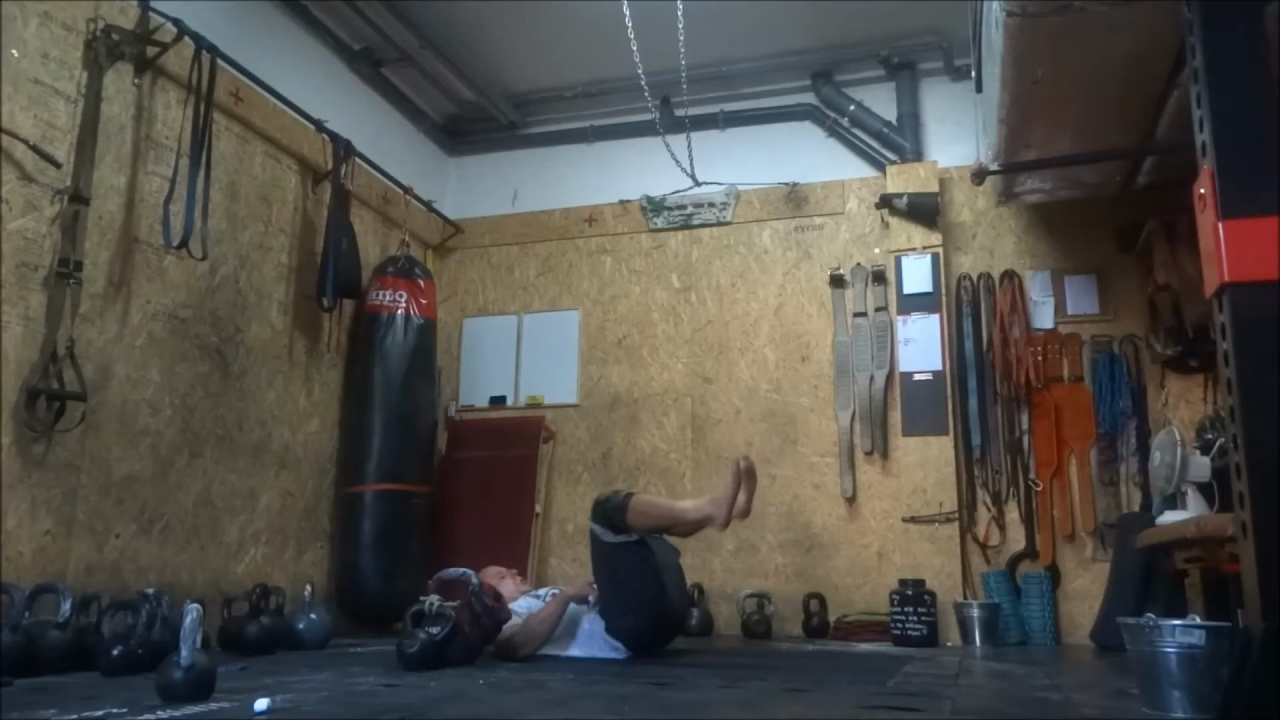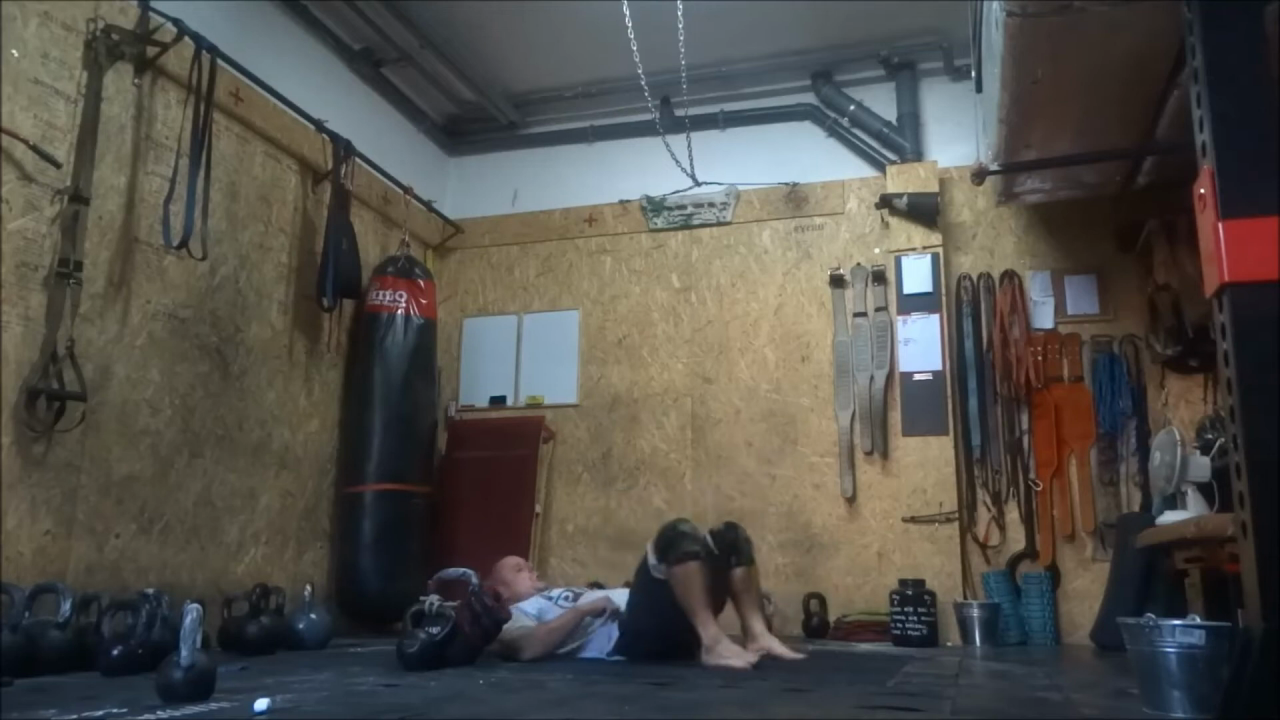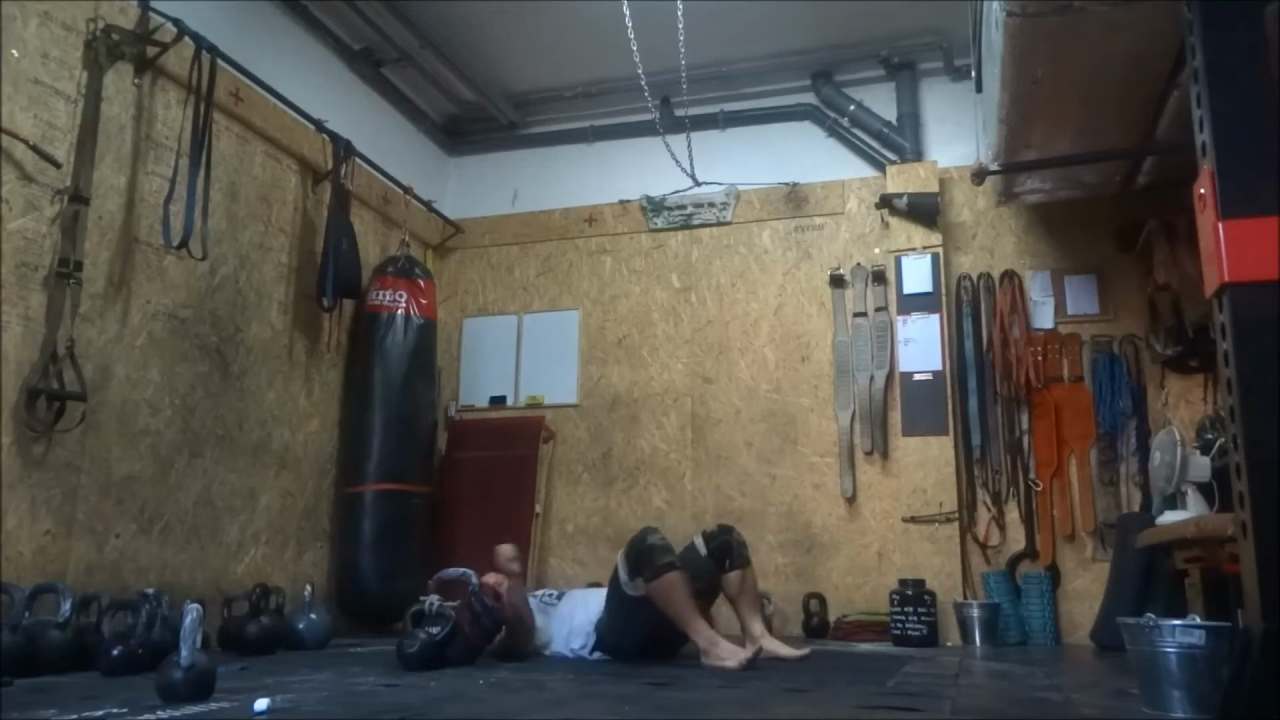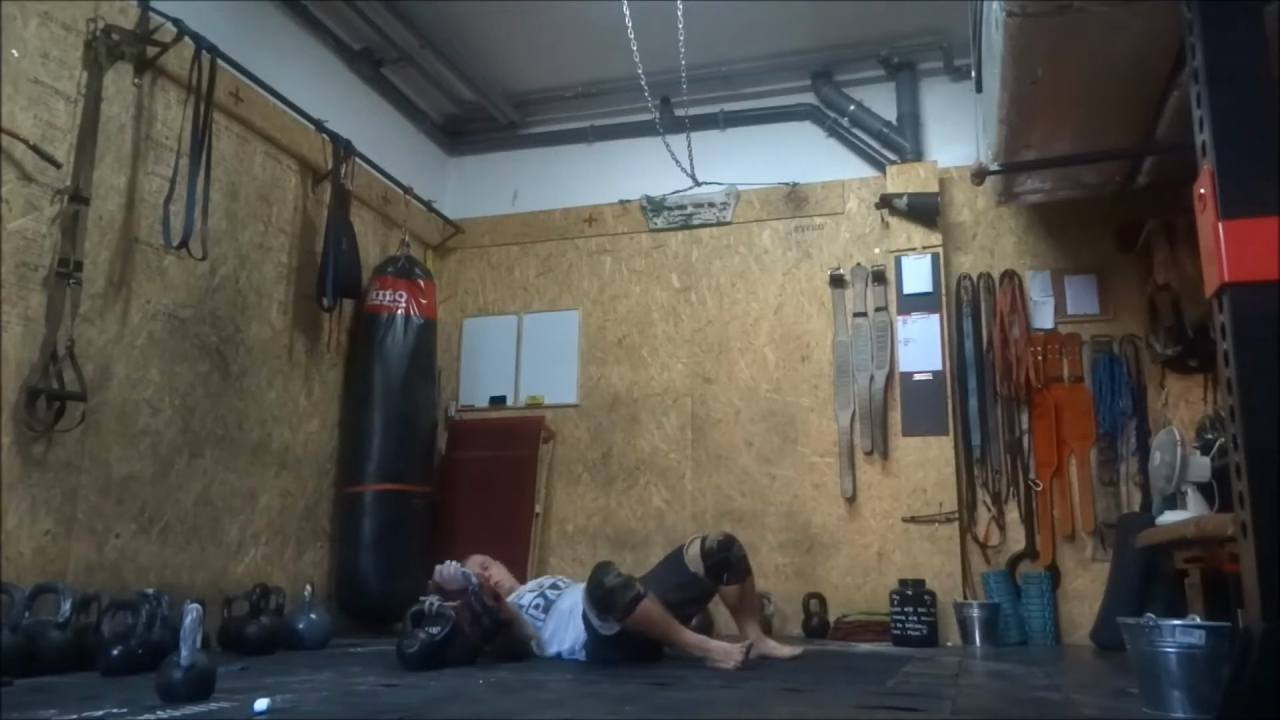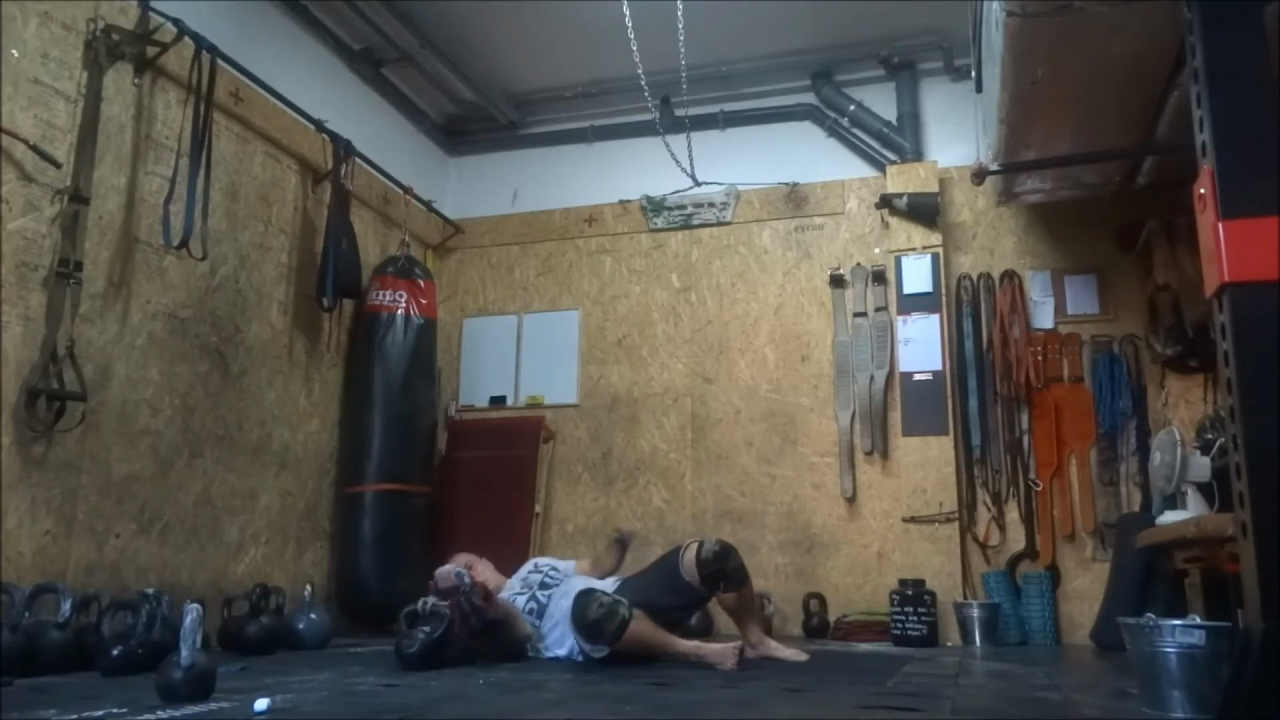
dt=0.5s
person 1, frame 1
left shoulder: (541, 598)
right elbow: (519, 646)
right wrist: (566, 596)
left hip: (657, 616)
right hip: (627, 630)
right knee: (610, 506)
left ankle: (719, 509)
right ankle: (711, 509)
person 1, frame 2
left shoulder: (557, 599)
right shoulder: (516, 616)
right elbow: (524, 649)
right wrist: (583, 610)
left hip: (676, 625)
right hip: (633, 636)
left knee: (729, 535)
right knee: (679, 533)
left ankle: (758, 636)
right ankle: (714, 643)
person 1, frame 3
left shoulder: (555, 602)
right shoulder: (510, 621)
right elbow: (521, 638)
right wrist: (511, 575)
left hip: (654, 624)
right hip: (616, 634)
left knee: (721, 539)
right knee: (647, 543)
left ankle: (758, 637)
right ankle: (711, 645)
person 1, frame 4
left shoulder: (546, 583)
right shoulder: (508, 610)
right elbow: (523, 637)
right wrist: (464, 590)
left hip: (635, 611)
right hip: (608, 641)
left knee: (719, 548)
right knee: (606, 578)
left ankle: (755, 639)
right ankle: (704, 649)
person 1, frame 5
left shoulder: (533, 567)
right shoulder: (496, 610)
left elbow: (598, 569)
right elbow: (523, 633)
left wrist: (618, 546)
left hip: (627, 594)
right hip: (606, 629)
left knee: (714, 555)
right knee: (589, 607)
left ankle: (755, 641)
right ankle: (697, 651)
